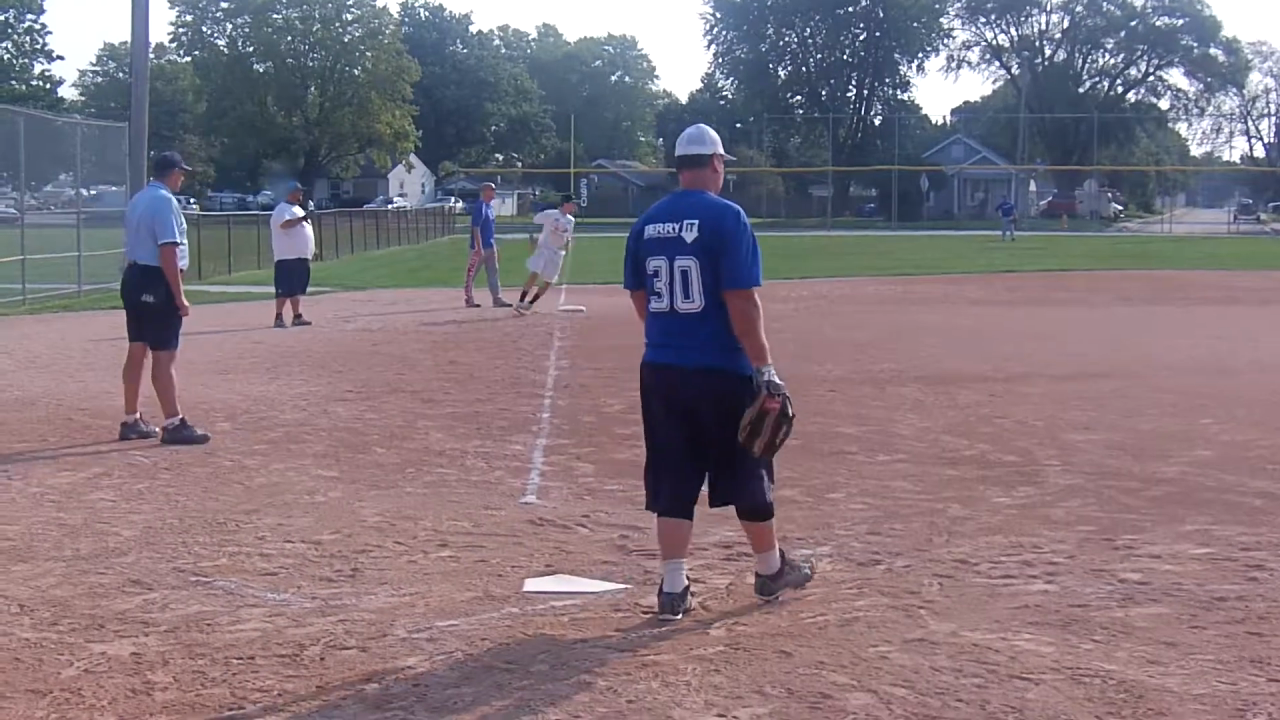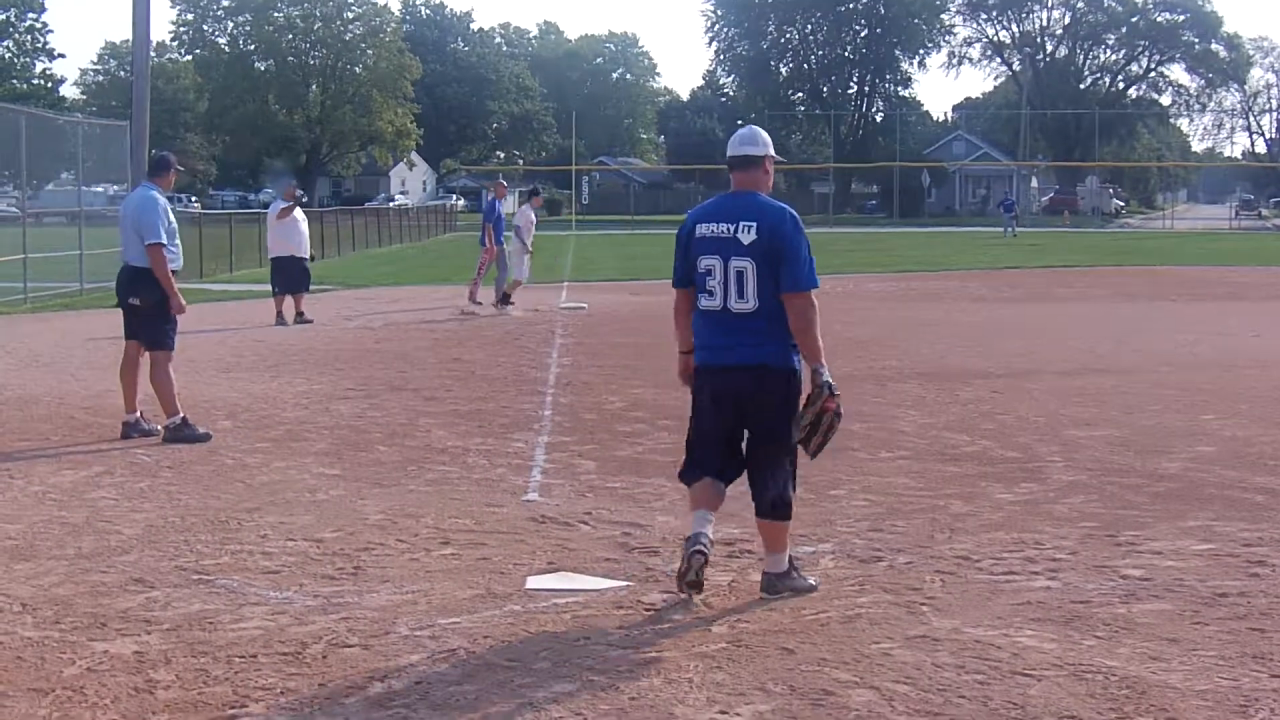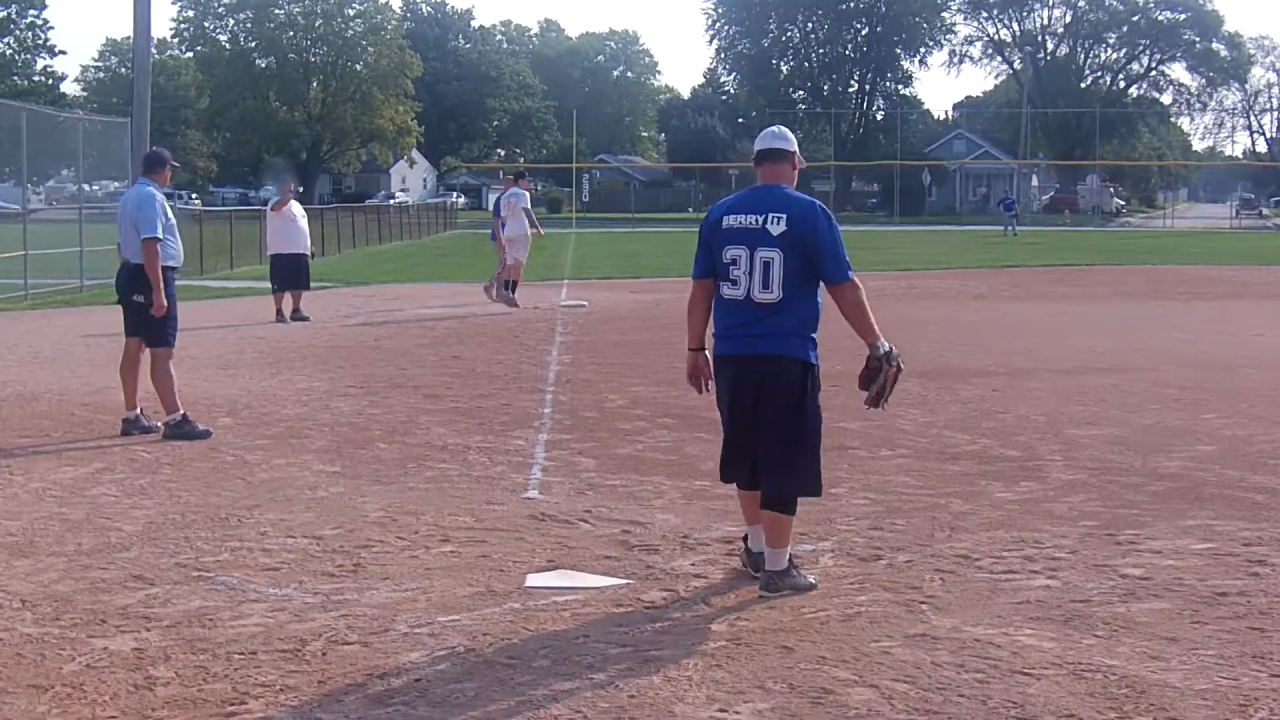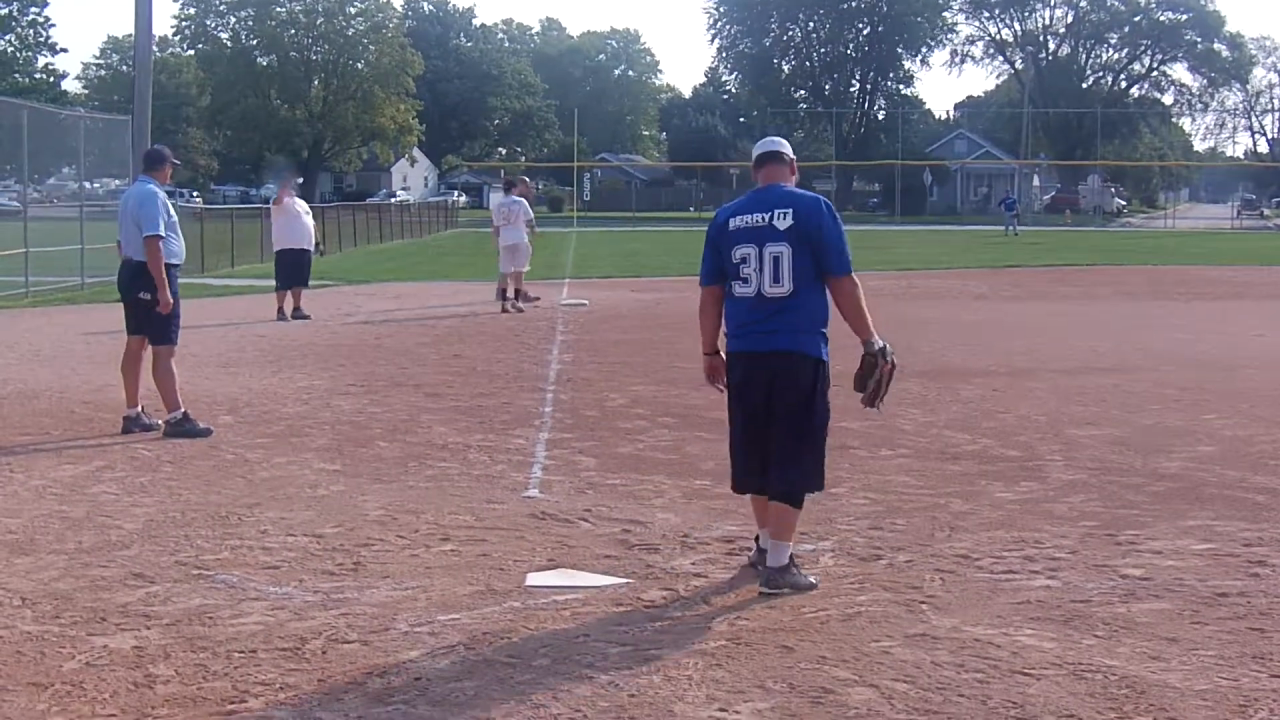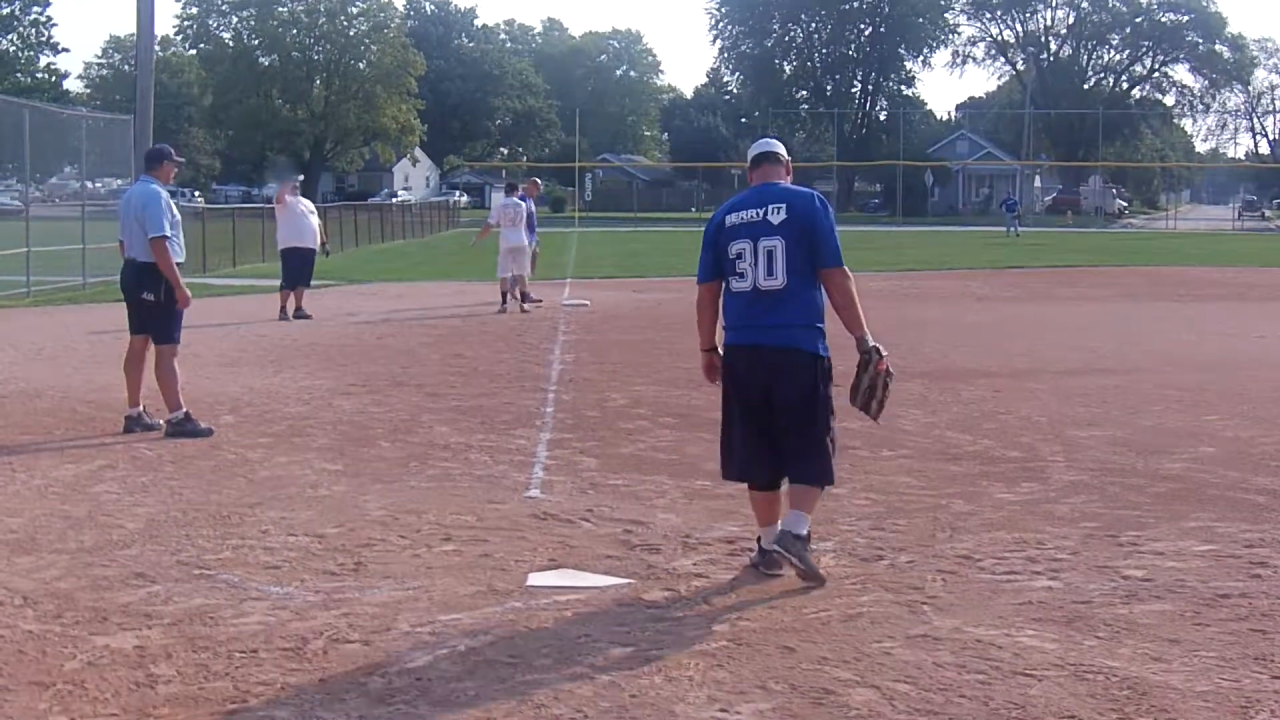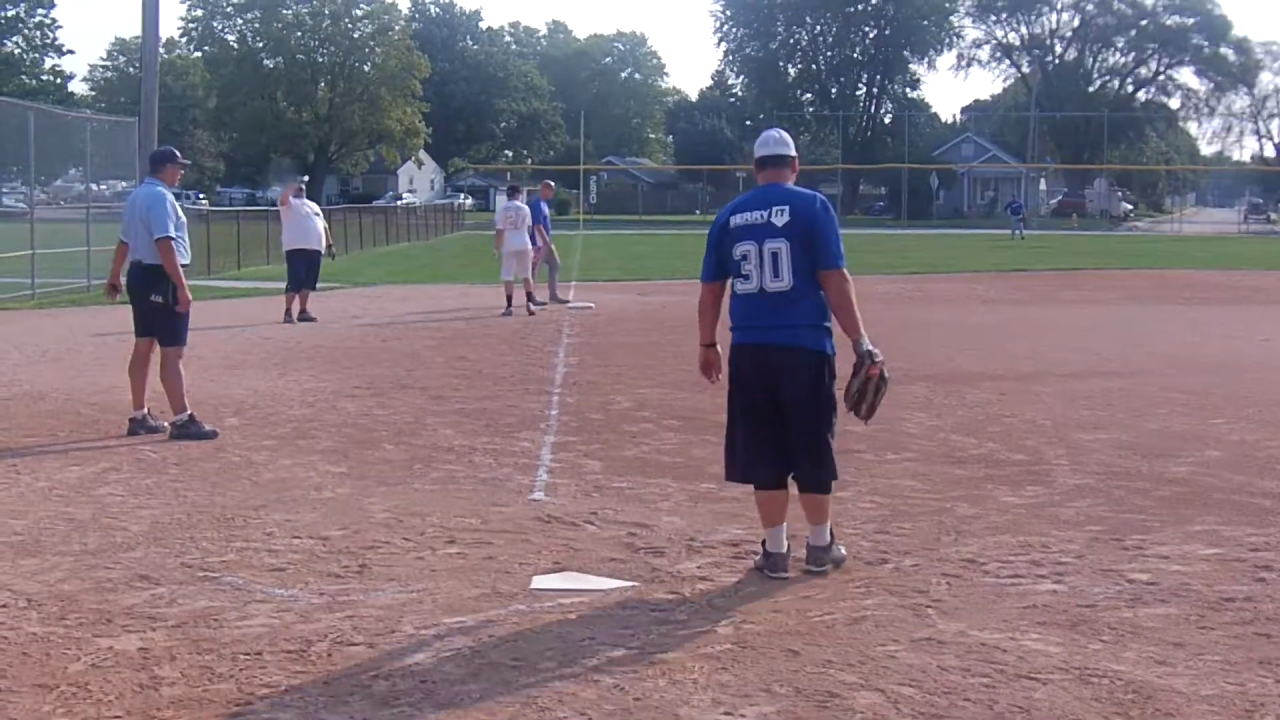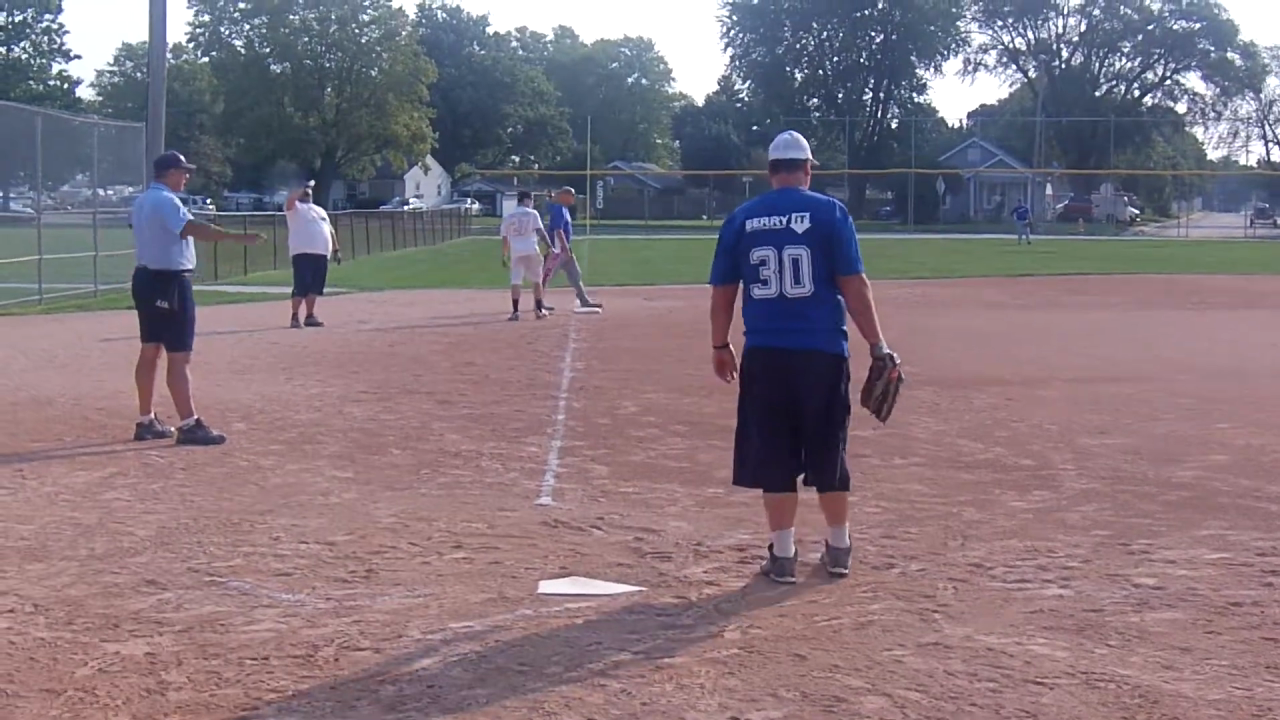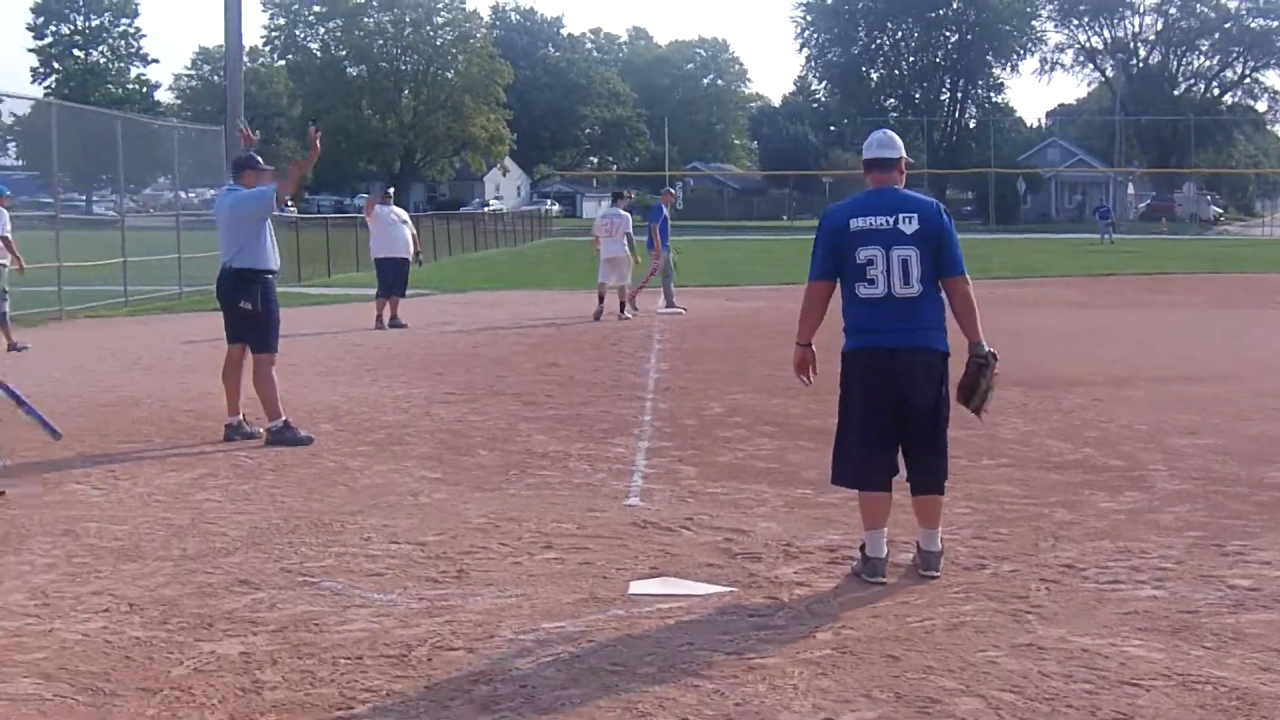
dt=0.3s
person 1, frame 1
left shoulder: (646, 223)
right shoulder: (726, 217)
right elbow: (741, 301)
right wrist: (765, 369)
left hip: (661, 370)
right hip: (722, 370)
left knee: (673, 480)
right knee: (746, 472)
left ankle: (673, 587)
right ankle: (770, 570)
person 1, frame 2
left shoulder: (696, 221)
right shoulder: (781, 219)
left elbow: (684, 298)
right elbow: (798, 303)
left wrist: (688, 353)
right wrist: (820, 369)
left hip: (711, 365)
right hip: (770, 366)
left knee: (708, 462)
right knee: (772, 468)
left ankle: (697, 537)
right ankle: (778, 571)
person 1, frame 3
left shoulder: (720, 214)
right shoulder: (810, 213)
left elbow: (702, 289)
right elbow: (845, 289)
left wrist: (696, 349)
right wrist: (878, 344)
left hip: (733, 356)
right hip: (788, 358)
left knee: (745, 454)
right knee: (784, 461)
left ankle: (756, 548)
right ankle: (777, 567)
person 1, frame 4
left shoulder: (726, 217)
right shoulder: (814, 208)
left elbow: (710, 294)
right elbow: (843, 283)
left wrist: (711, 351)
right wrist: (870, 340)
left hip: (744, 355)
right hip: (799, 353)
left knee: (756, 454)
right knee: (794, 459)
left ankle: (766, 547)
right ankle: (778, 564)
person 1, frame 5
left shoulder: (724, 216)
right shoulder: (809, 203)
left elbow: (707, 292)
right elbow: (835, 277)
left wrist: (708, 348)
right wrist: (862, 338)
left hip: (743, 350)
right hip: (799, 348)
left knee: (758, 451)
right knee: (809, 449)
left ankle: (770, 545)
right ankle: (794, 534)
person 1, frame 6
left shoulder: (729, 216)
right shoulder: (812, 205)
left elbow: (710, 290)
right elbow: (835, 280)
left wrist: (707, 345)
right wrist: (859, 341)
left hip: (750, 350)
right hip: (805, 347)
left knee: (764, 455)
right knee: (814, 451)
left ankle: (776, 551)
right ankle: (819, 545)
person 1, frame 7
left shoulder: (741, 219)
right shoulder: (829, 211)
left elbow: (722, 292)
right elbow: (853, 285)
left wrist: (719, 345)
right wrist: (877, 345)
left hip: (763, 355)
right hip: (822, 352)
left knee: (774, 460)
right knee: (829, 454)
left ankle: (782, 556)
right ankle: (838, 548)
person 1, frame 8
left shoulder: (839, 217)
right shoulder: (932, 212)
left elbow: (819, 288)
right elbow: (957, 285)
left wrist: (804, 343)
right wrist: (977, 344)
left hip: (866, 354)
right hip: (925, 352)
left knee: (870, 457)
right knee: (926, 456)
left ankle: (873, 556)
right ankle: (929, 551)
person 2, frame 1
left shoulder: (137, 199)
right shoulder: (165, 201)
right elbow: (168, 253)
right wrist: (179, 295)
left hip: (133, 279)
right hip: (157, 283)
left knee: (137, 352)
right knee: (164, 357)
left ankle: (131, 421)
right ankle: (173, 424)
person 2, frame 2
left shoulder: (133, 199)
right shoulder: (154, 202)
right elbow: (156, 253)
right wrist: (174, 294)
left hip: (130, 279)
right hip: (149, 284)
left knee: (133, 350)
right knee: (161, 355)
left ankle: (132, 419)
right ankle: (175, 423)
person 2, frame 3
left shoulder: (129, 196)
right shoulder: (151, 198)
right elbow: (150, 248)
right wrist: (158, 292)
left hip: (129, 276)
right hip: (149, 280)
left knee: (133, 347)
right knee: (162, 352)
left ankle: (132, 417)
right ankle: (175, 420)
person 2, frame 4
left shoulder: (130, 194)
right shoulder: (153, 195)
left elbow: (122, 242)
right elbow: (152, 245)
right wrist: (163, 288)
left hip: (130, 274)
right hip: (152, 277)
left knee: (135, 345)
right knee: (164, 350)
left ankle: (133, 415)
right ankle: (176, 418)
person 2, frame 5
left shoulder: (131, 194)
right shoulder: (156, 195)
left elbow: (124, 242)
right elbow: (159, 246)
right wrist: (180, 286)
left hip: (133, 274)
right hip: (156, 277)
left knee: (138, 345)
right knee: (167, 349)
left ankle: (135, 414)
right ankle: (178, 418)
person 2, frame 6
left shoulder: (136, 197)
right shoulder: (161, 197)
left elbow: (124, 241)
right elbow: (165, 245)
left wrist: (115, 276)
right wrist: (181, 287)
left hip: (139, 275)
right hip: (161, 279)
left knee: (143, 347)
right knee: (172, 352)
left ankle: (139, 416)
right ankle: (182, 420)
person 2, frame 7
left shoulder: (142, 201)
right shoulder: (165, 201)
right elbow: (192, 227)
right wrist: (238, 236)
left hip: (147, 281)
right hip: (170, 283)
left knee: (149, 352)
right knee: (179, 357)
left ankle: (146, 421)
right ankle: (190, 426)
person 2, frame 8
left shoulder: (225, 198)
right shoulder: (247, 199)
left elbow: (246, 176)
right elbow: (286, 189)
left wrist: (248, 151)
right wrist: (312, 155)
left hip: (230, 281)
right hip: (253, 284)
left knee: (236, 353)
right knee: (264, 358)
left ankle: (234, 422)
right ankle: (277, 426)
